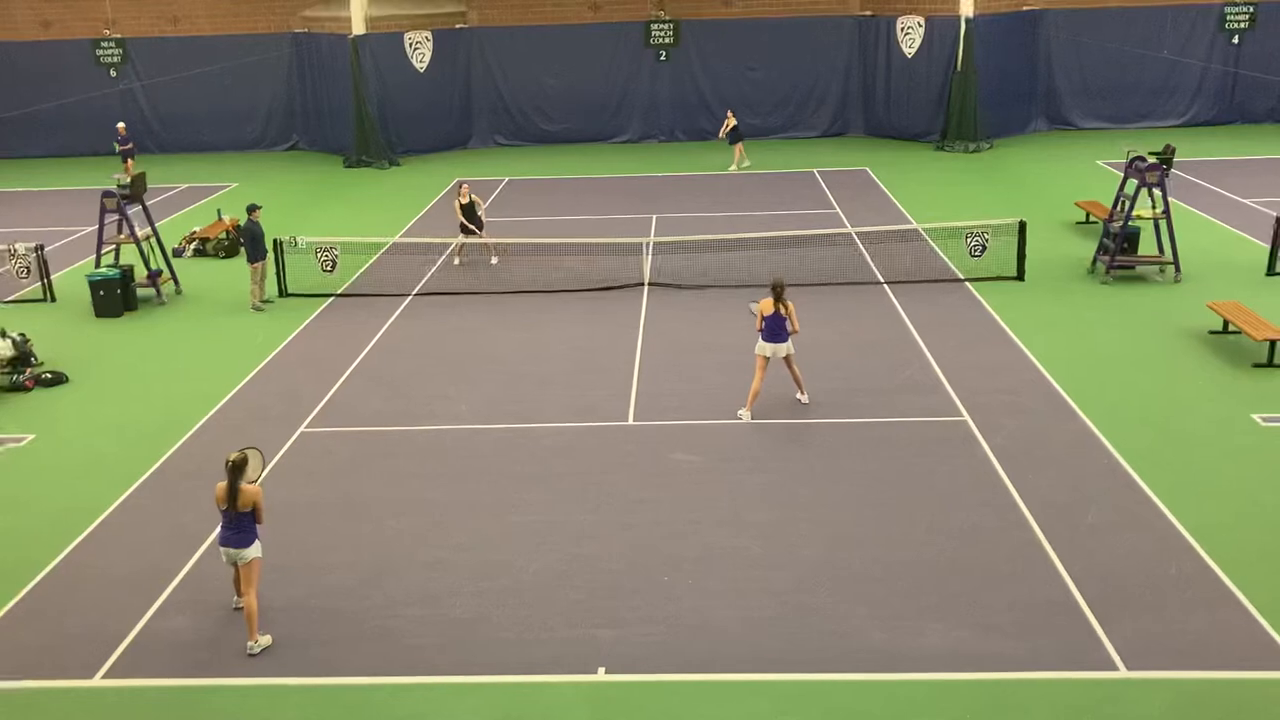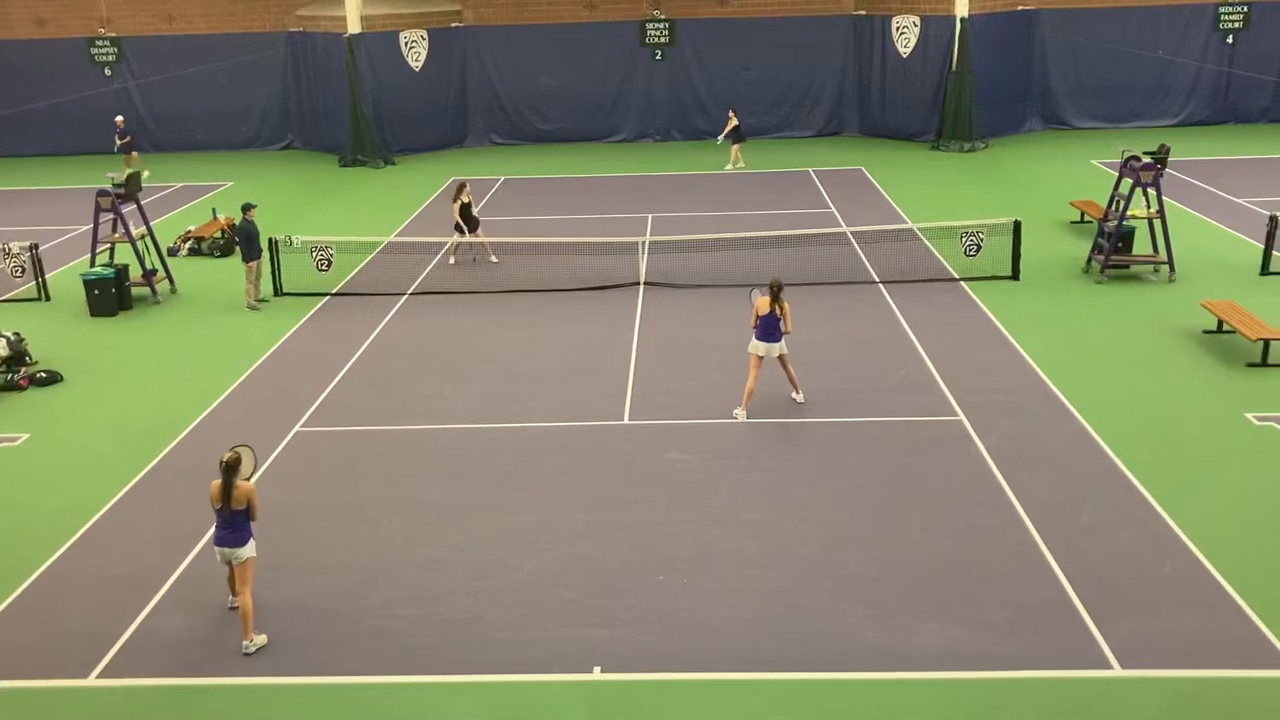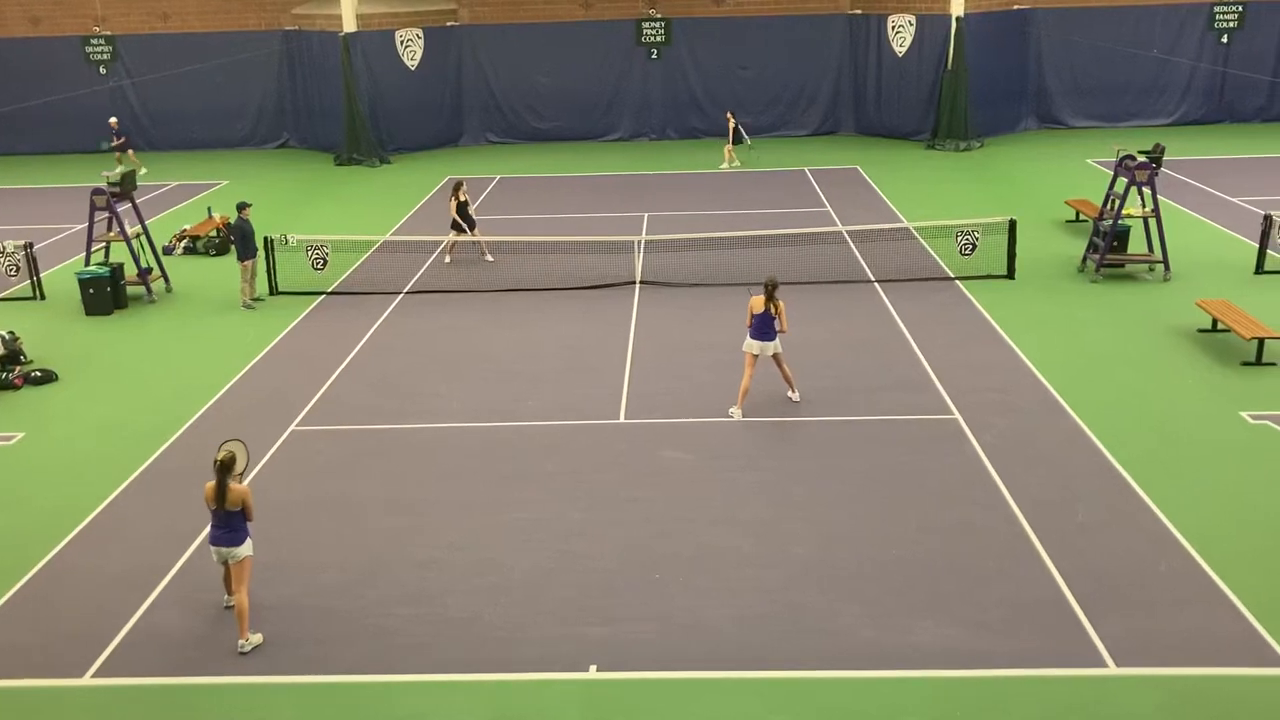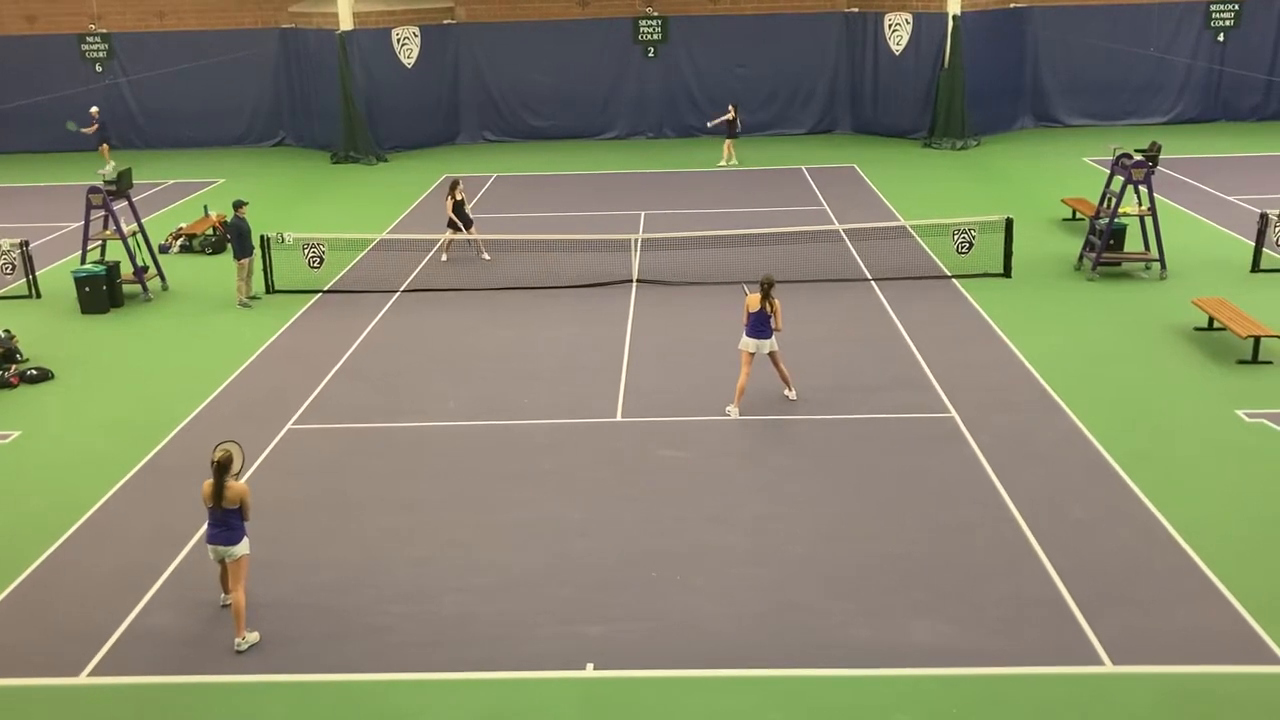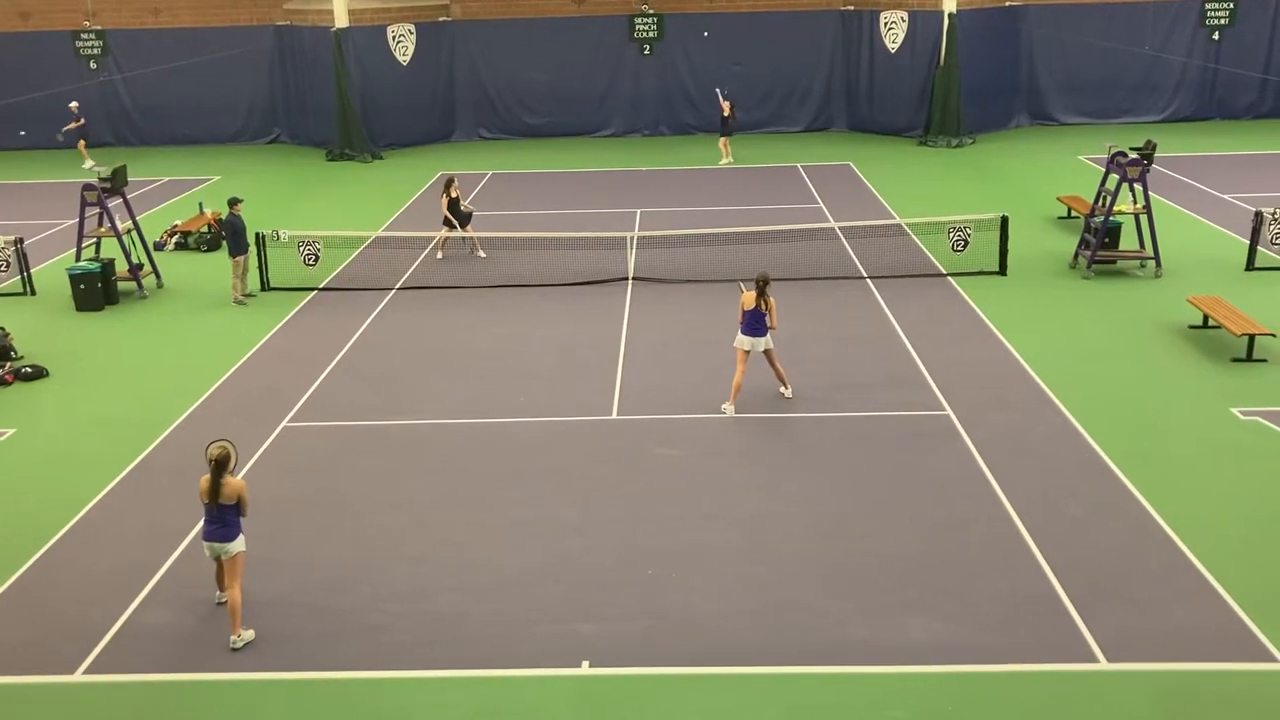
dt=0.4s
person 1, frame 1
left shoulder: (219, 489)
right shoulder: (254, 491)
right elbow: (260, 520)
left hip: (225, 544)
right hip: (247, 544)
left knee: (238, 570)
right knee: (250, 592)
left ankle: (238, 598)
right ankle: (254, 641)
person 1, frame 2
left shoulder: (214, 487)
right shoulder: (248, 488)
right elbow: (253, 517)
left hip: (220, 543)
right hip: (241, 544)
left knee: (232, 569)
right knee: (245, 591)
left ankle: (234, 598)
right ankle: (249, 640)
person 1, frame 3
left shoulder: (208, 489)
right shoulder: (242, 491)
right elbow: (250, 517)
left hip: (216, 543)
right hip: (238, 543)
left knee: (228, 568)
right knee: (241, 590)
left ankle: (229, 597)
right ankle: (244, 639)
person 1, frame 4
left shoulder: (206, 487)
right shoulder: (240, 489)
right elbow: (246, 517)
left hip: (213, 542)
right hip: (235, 542)
left knee: (224, 566)
right knee: (238, 589)
left ankle: (226, 595)
right ankle: (241, 637)
person 1, frame 5
left shoulder: (203, 482)
right shoulder: (238, 485)
right elbow: (244, 513)
left hip: (209, 538)
right hip: (231, 538)
left knee: (220, 564)
right knee: (234, 586)
left ankle: (221, 593)
right ankle: (236, 635)
